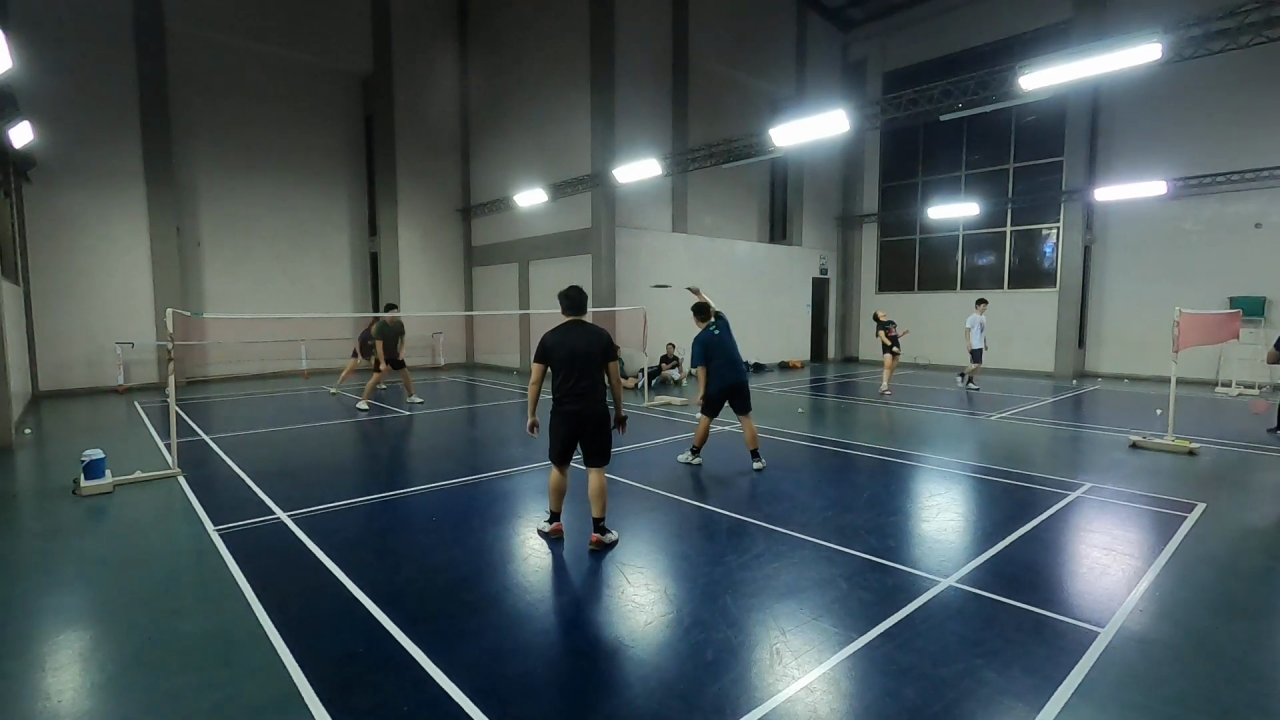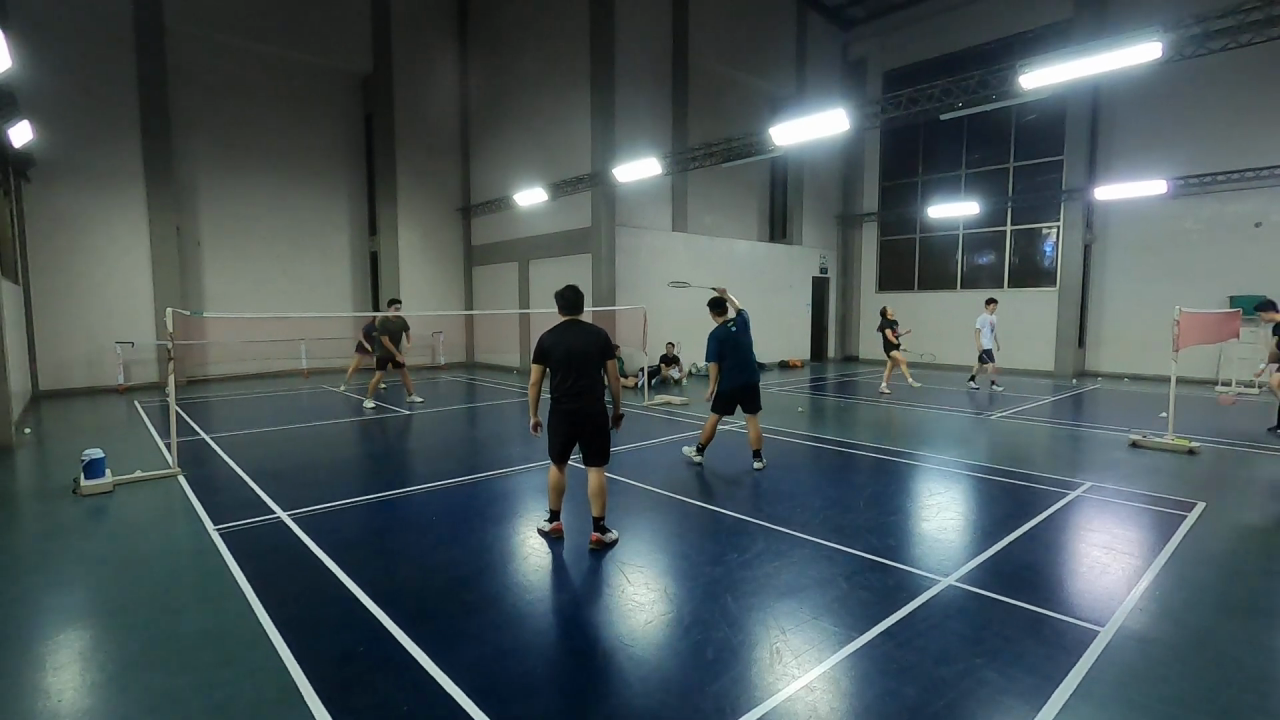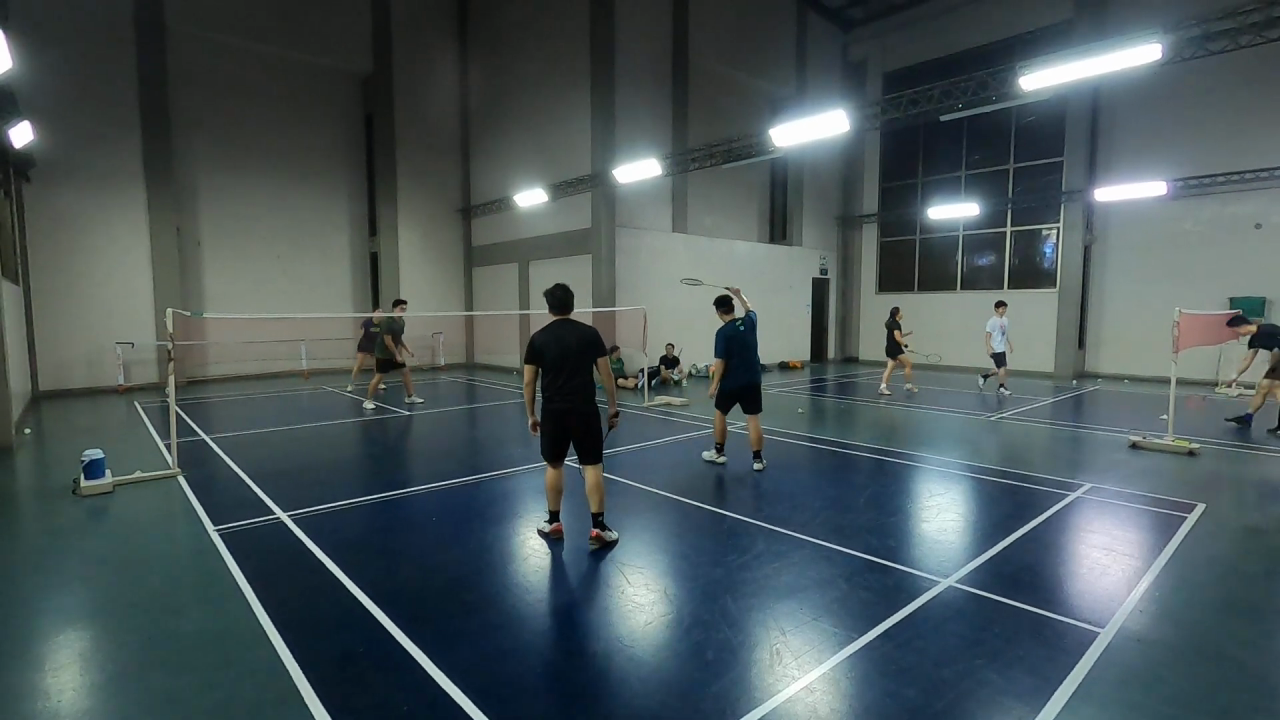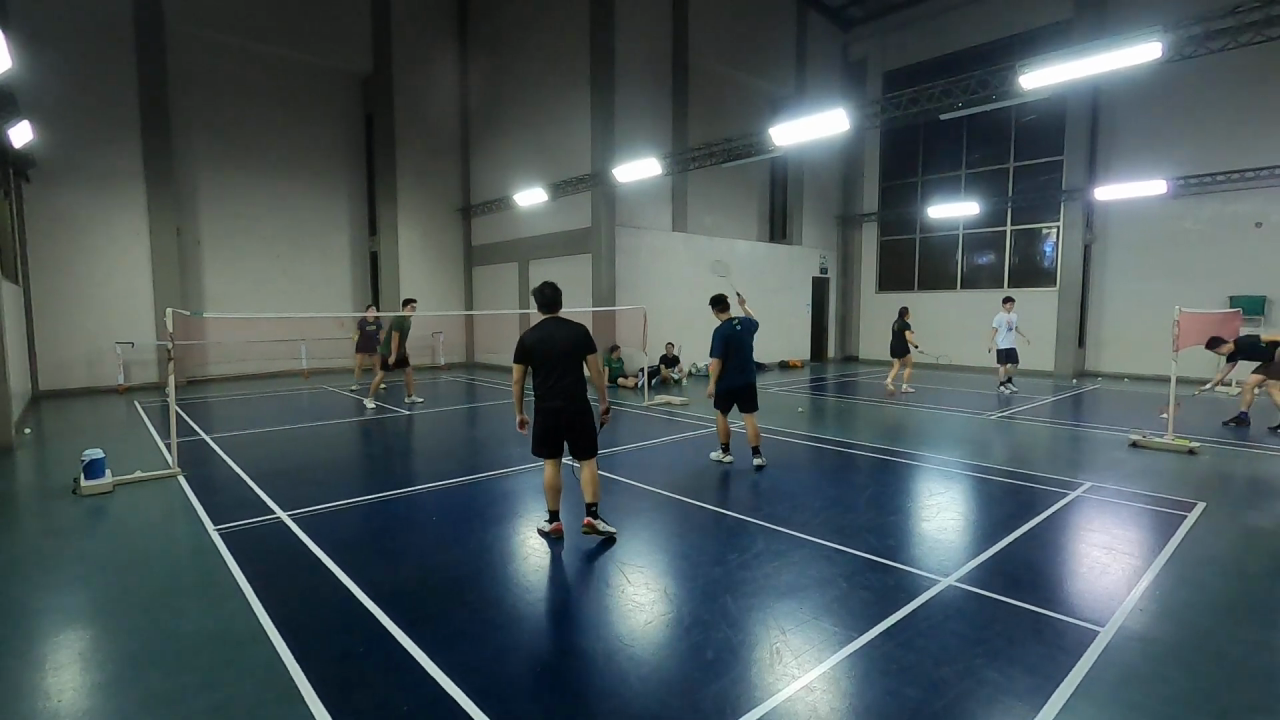
dt=0.2s
person 1, frame 1
left shoulder: (550, 338)
right shoulder: (602, 336)
left elbow: (535, 381)
right elbow: (615, 380)
left wrist: (531, 415)
right wrist: (619, 412)
left hip: (563, 413)
right hip: (596, 412)
left knee: (559, 467)
right knee: (596, 470)
left ankle: (554, 522)
right ankle: (599, 531)
person 1, frame 2
left shoulder: (547, 338)
right shoulder: (599, 335)
left elbow: (535, 382)
right elbow: (613, 377)
left wrist: (534, 415)
right wrist: (617, 410)
left hip: (561, 412)
right hip: (593, 411)
left knee: (557, 465)
right knee: (596, 470)
left ankle: (554, 522)
right ankle: (599, 530)
person 1, frame 3
left shoulder: (538, 339)
right shoulder: (589, 333)
left elbow: (529, 382)
right elbow: (606, 374)
left wrist: (531, 415)
right wrist: (613, 407)
left hip: (553, 411)
right hip: (585, 410)
left knee: (554, 466)
right knee: (592, 467)
left ankle: (554, 522)
right ankle: (598, 527)
person 1, frame 4
left shoulder: (528, 337)
right shoulder: (579, 331)
left elbow: (517, 381)
right elbow: (596, 371)
left wrist: (520, 413)
right wrist: (604, 404)
left hip: (546, 409)
right hip: (577, 407)
left knee: (551, 464)
right knee: (587, 461)
left ankle: (554, 521)
right ankle: (592, 516)
